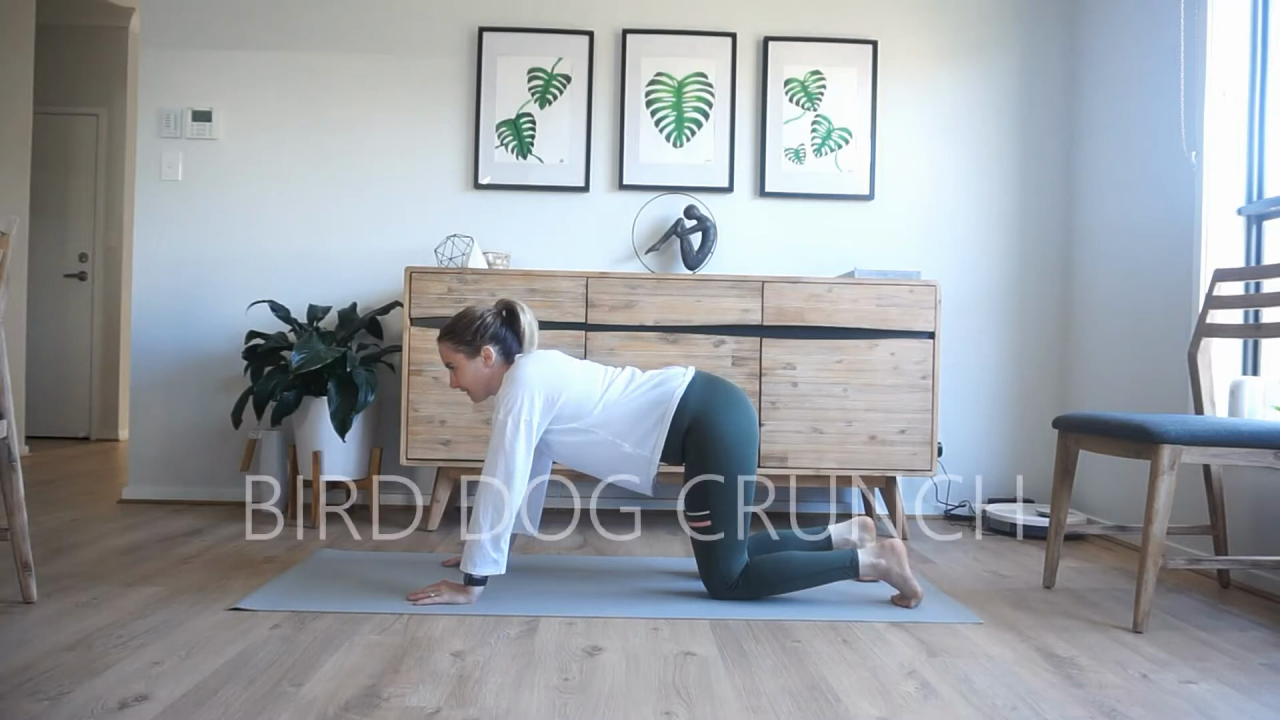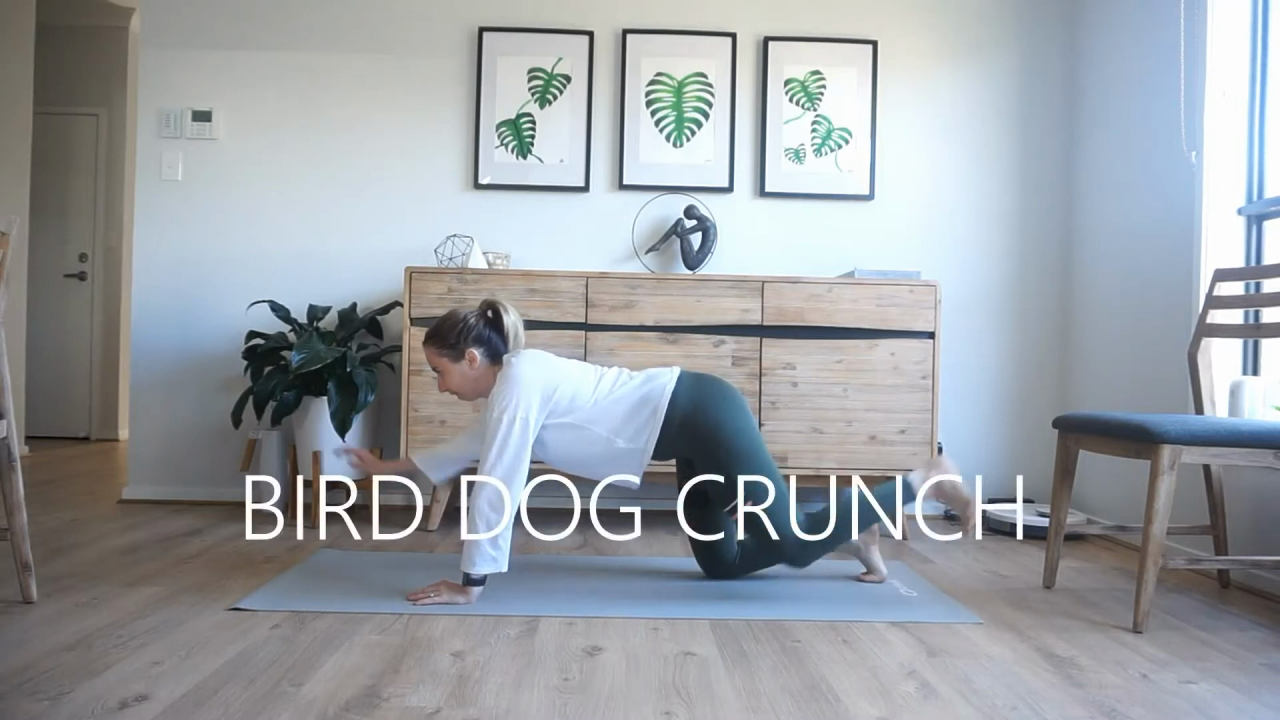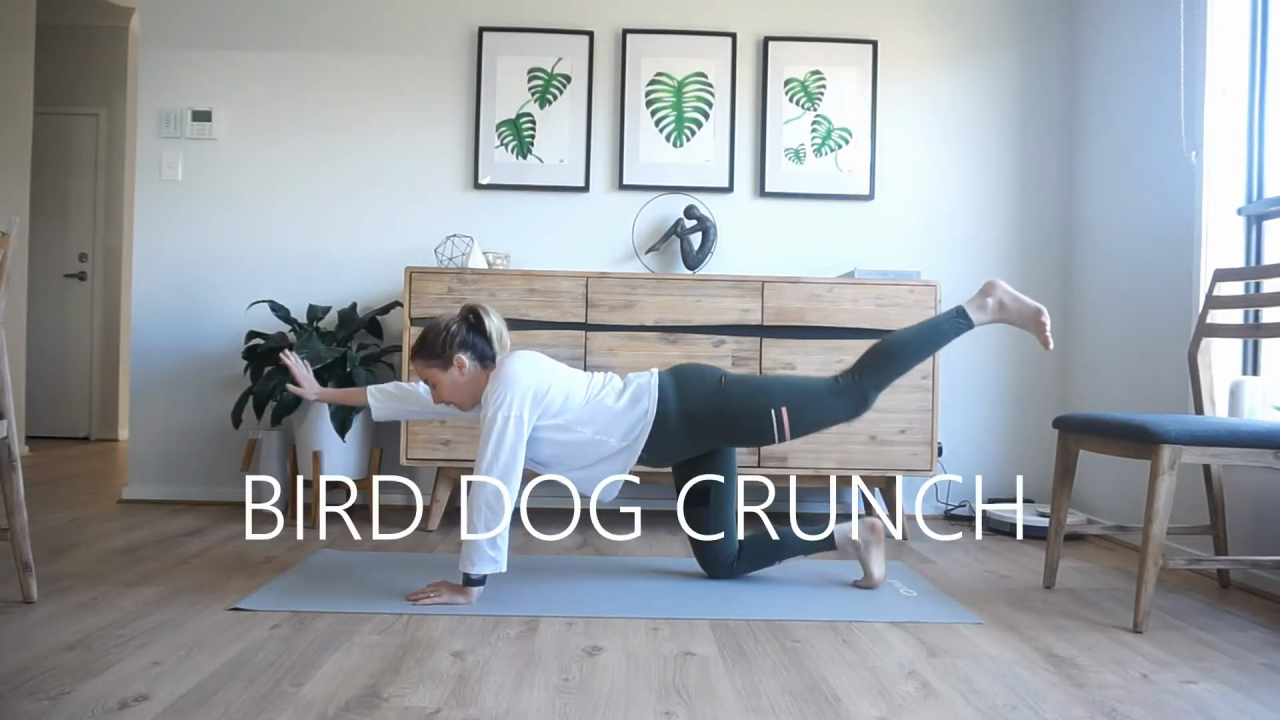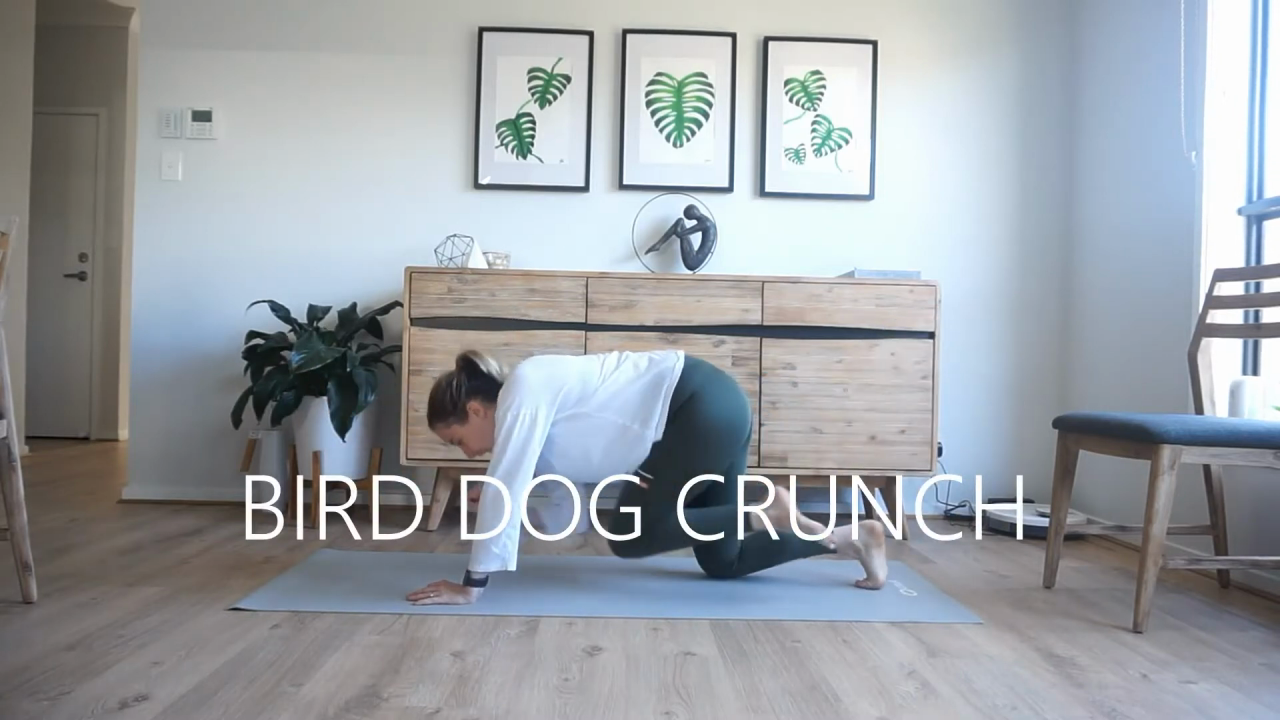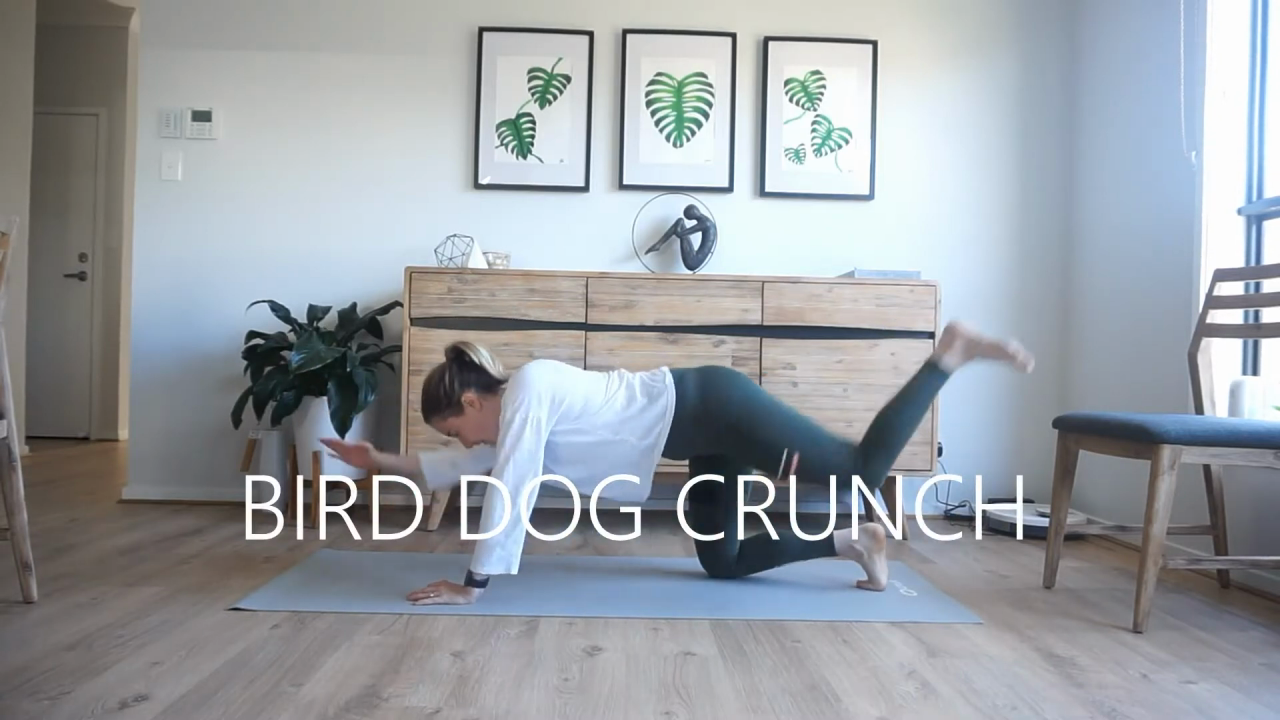
dt=0.7s
person 1, frame 1
left shoulder: (522, 383)
right shoulder: (534, 372)
left elbow: (500, 487)
right elbow: (527, 476)
left wrist: (472, 582)
right wrist: (481, 551)
left hip: (711, 418)
right hip: (705, 413)
left knee: (726, 580)
right knee: (721, 552)
left ankle: (873, 560)
right ankle: (846, 534)
person 1, frame 2
left shoulder: (517, 381)
right shoulder: (514, 378)
left elbow: (497, 485)
right elbow: (475, 442)
left wrist: (470, 582)
right wrist: (397, 465)
left hip: (700, 412)
right hip: (691, 422)
left knee: (797, 542)
right knee: (721, 559)
left ankle: (925, 479)
right ankle: (850, 533)
person 1, frame 3
left shoulder: (508, 385)
right shoulder: (495, 377)
left elbow: (493, 492)
right elbow: (409, 399)
left wrist: (470, 583)
right wrist: (323, 393)
left hip: (691, 410)
right hip: (687, 430)
left knee: (849, 395)
right knee: (723, 561)
left ankle: (984, 305)
right ankle: (850, 534)
person 1, frame 4
left shoulder: (523, 388)
right shoulder: (543, 436)
left elbow: (504, 491)
right elbow: (574, 513)
left wrist: (471, 584)
right wrist: (496, 513)
left hip: (703, 402)
right hip: (714, 407)
left knee: (626, 534)
right knee: (721, 560)
left ankle: (762, 514)
right ankle: (850, 537)
person 1, frame 5
left shoulder: (524, 392)
right shoulder: (524, 408)
left elbow: (509, 498)
right elbow: (469, 466)
left wrist: (472, 585)
right wrist: (387, 462)
left hip: (706, 409)
right hip: (704, 426)
left knee: (857, 467)
right knee: (723, 562)
left ankle: (948, 353)
right ankle: (851, 540)
